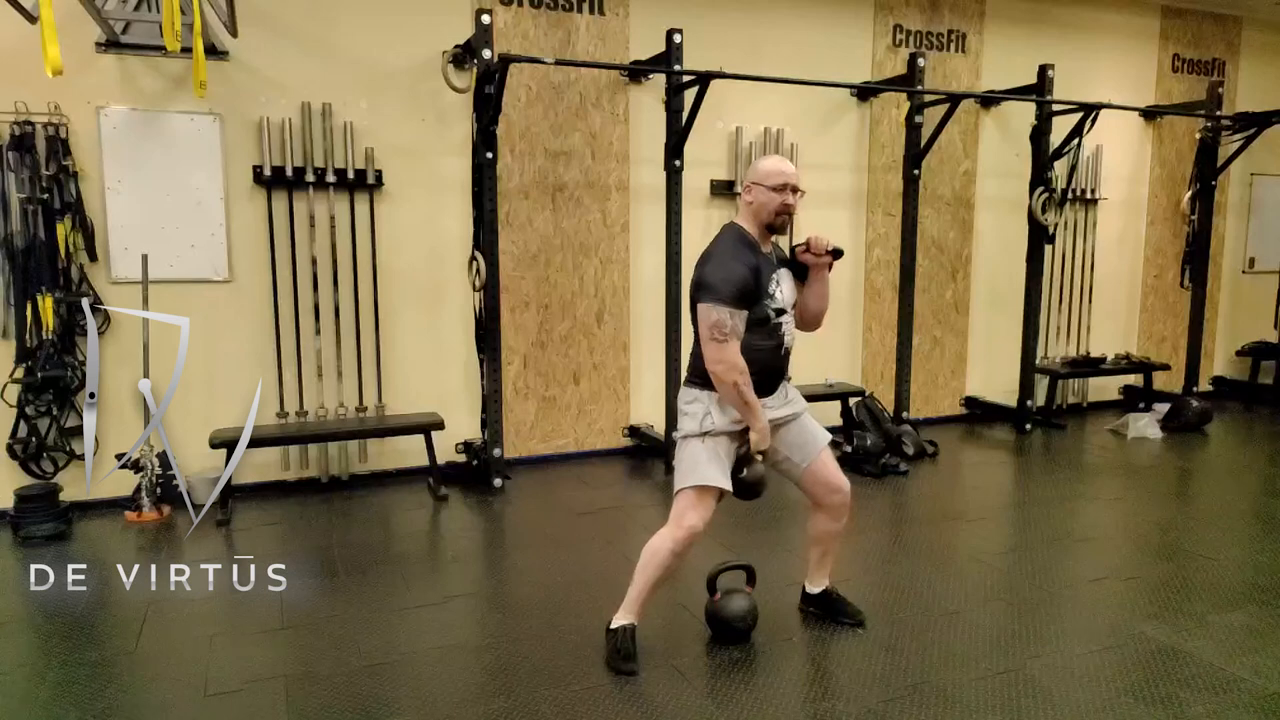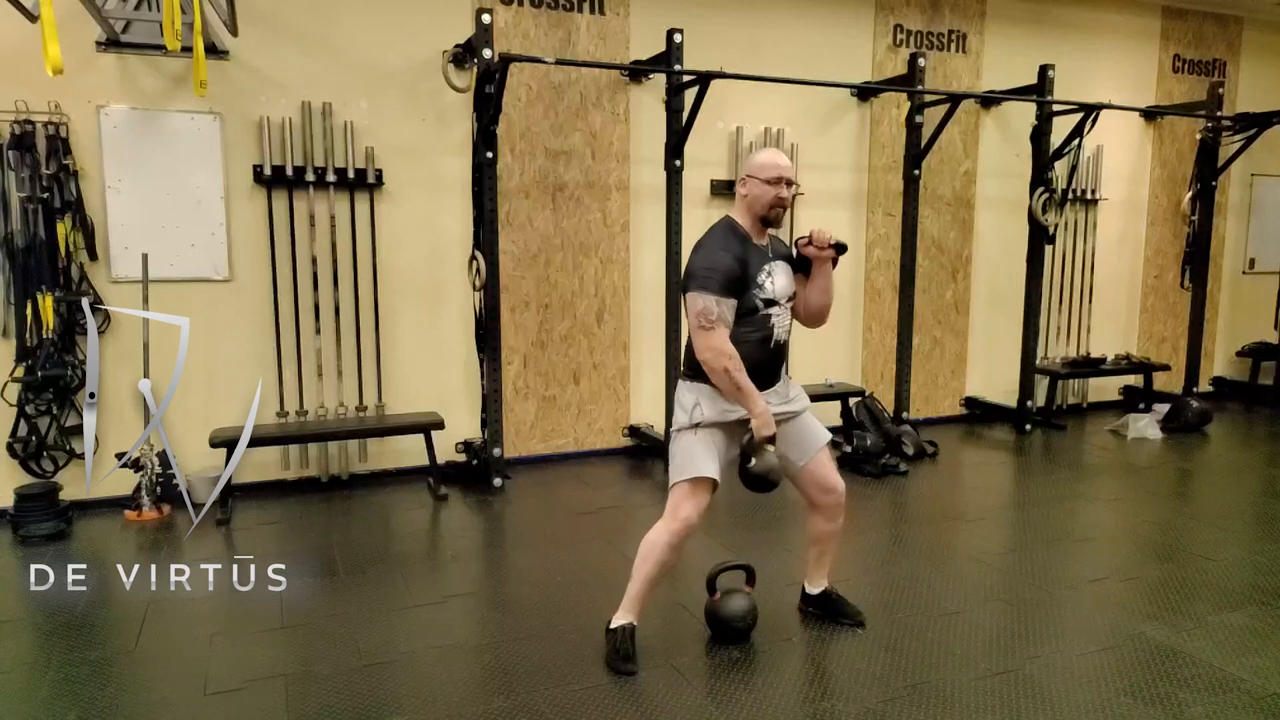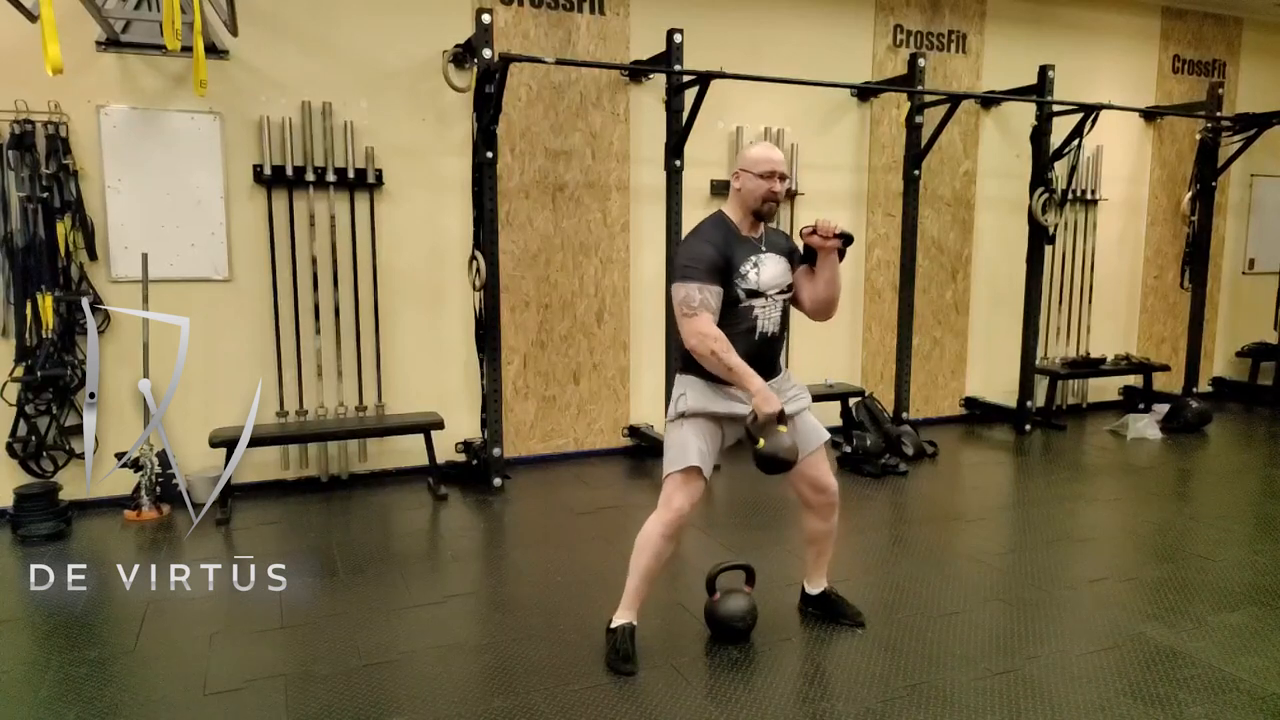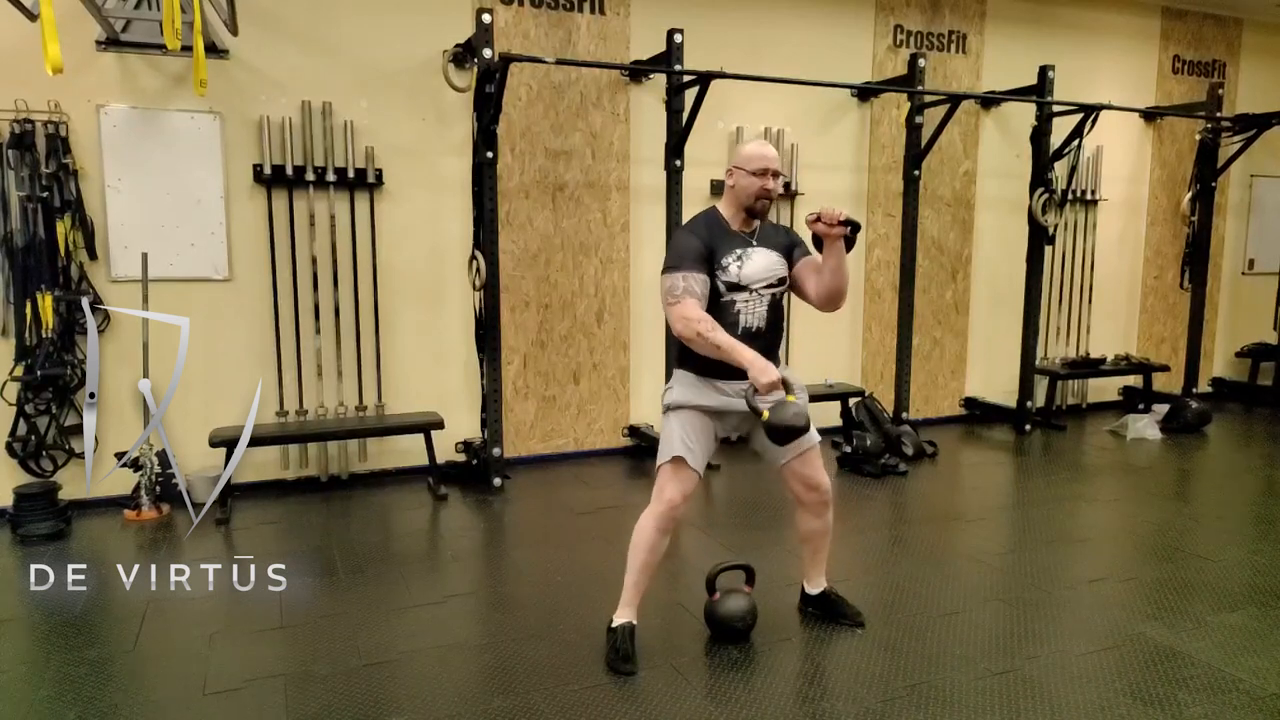
dt=0.4s
person 1, frame 1
left shoulder: (775, 253)
right shoulder: (728, 262)
left elbow: (807, 320)
right elbow: (721, 360)
left wrist: (819, 269)
right wrist: (754, 422)
left hip: (776, 398)
right hip: (718, 404)
left knee: (836, 493)
right knee: (688, 524)
left ankle: (816, 591)
right ankle: (622, 623)
person 1, frame 2
left shoulder: (780, 250)
right shoulder: (718, 254)
left elbow: (813, 316)
right elbow: (711, 348)
left wrist: (822, 263)
right wrist: (753, 409)
left hip: (777, 391)
right hip: (713, 399)
left knee: (831, 493)
right knee: (682, 517)
left ankle: (816, 591)
right ankle: (623, 622)
person 1, frame 3
left shoulder: (781, 244)
right shoulder: (705, 245)
left elbow: (820, 308)
right elbow: (697, 333)
left wrist: (827, 253)
right wrist: (753, 388)
left hip: (775, 384)
right hip: (707, 392)
left knee: (824, 492)
right knee: (675, 508)
left ankle: (815, 592)
right ankle: (623, 622)
person 1, frame 4
left shoulder: (783, 240)
right shoulder: (695, 238)
left elbow: (829, 299)
right elbow: (685, 321)
left wrist: (834, 243)
right wrist: (749, 360)
left hip: (769, 381)
right hip: (701, 387)
left knee: (816, 490)
right knee: (668, 501)
left ankle: (815, 591)
right ankle: (623, 620)
